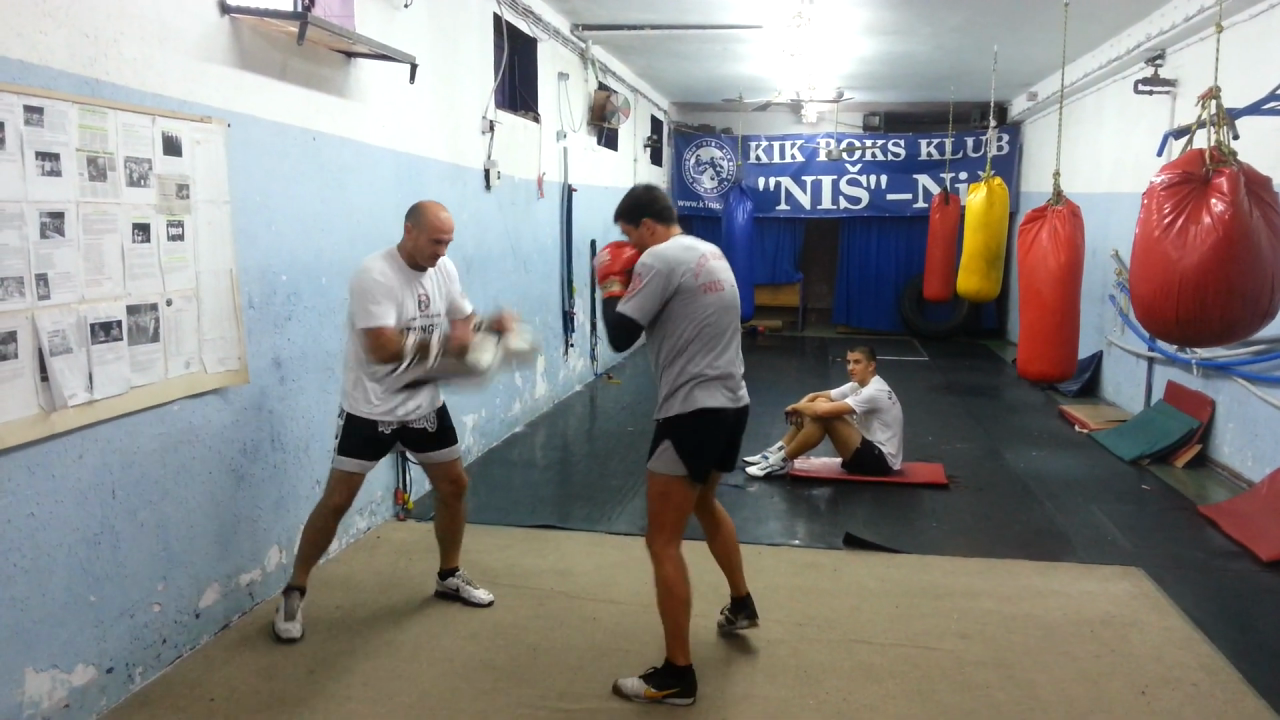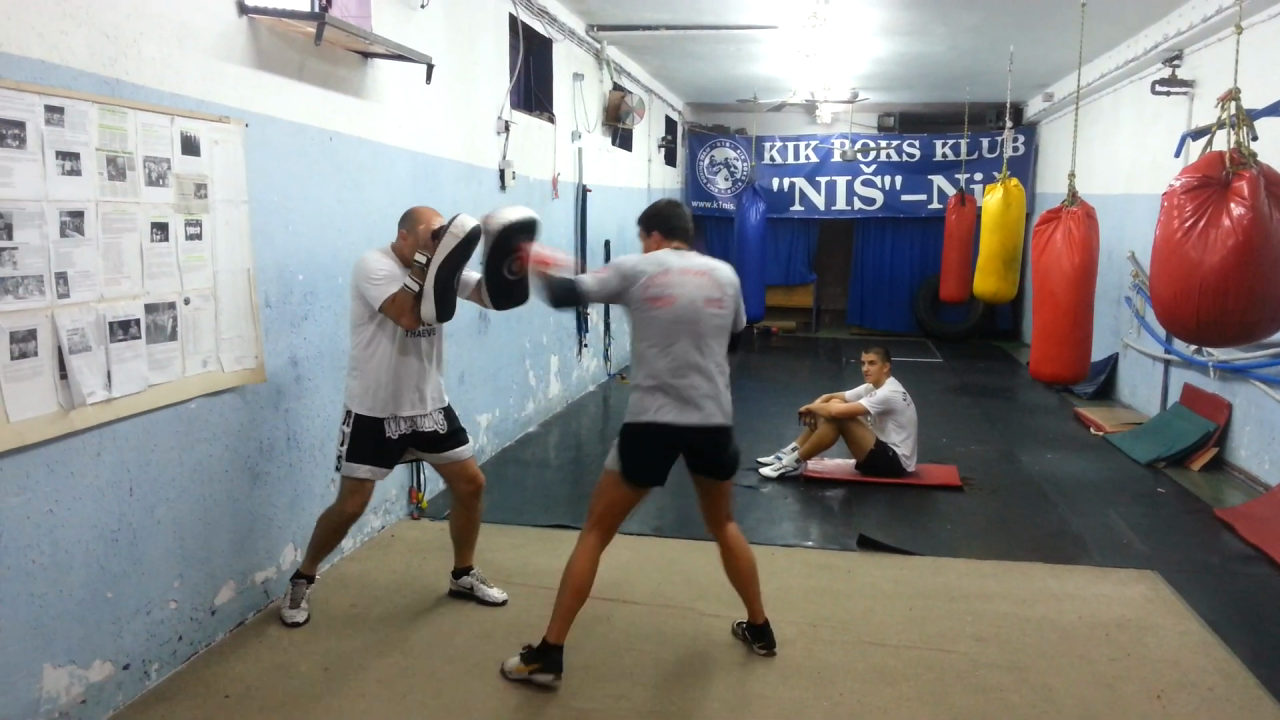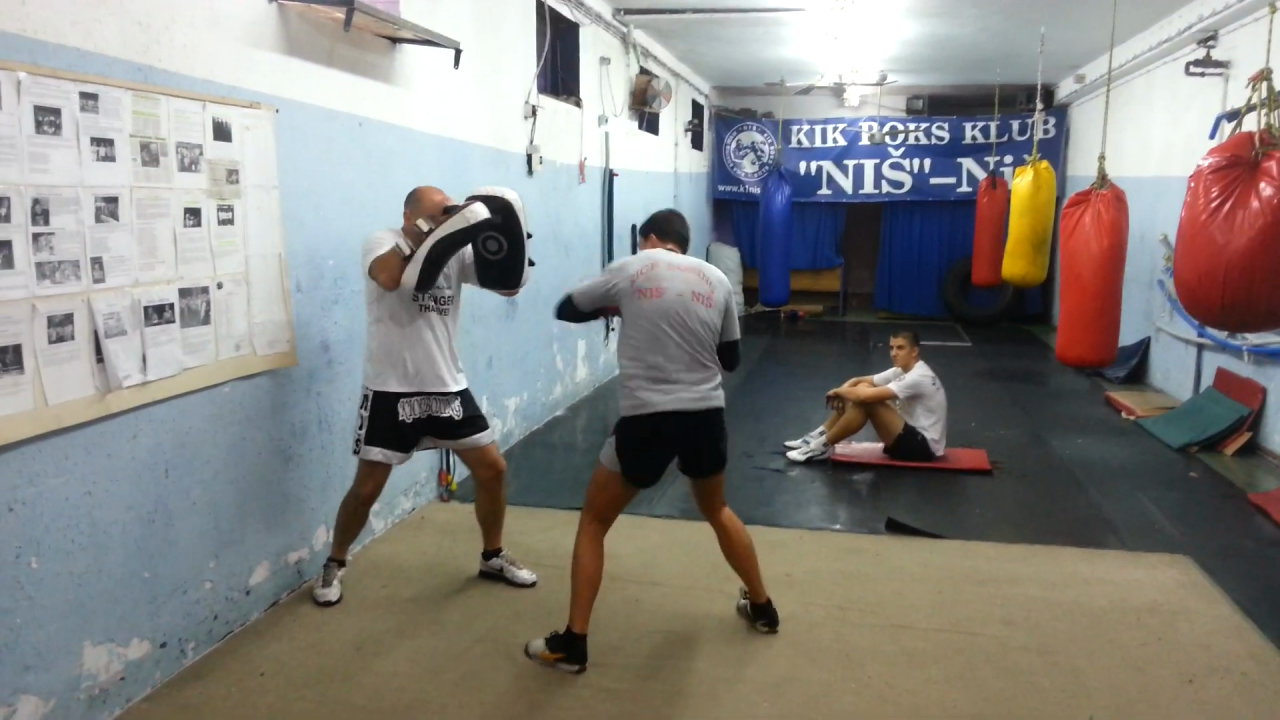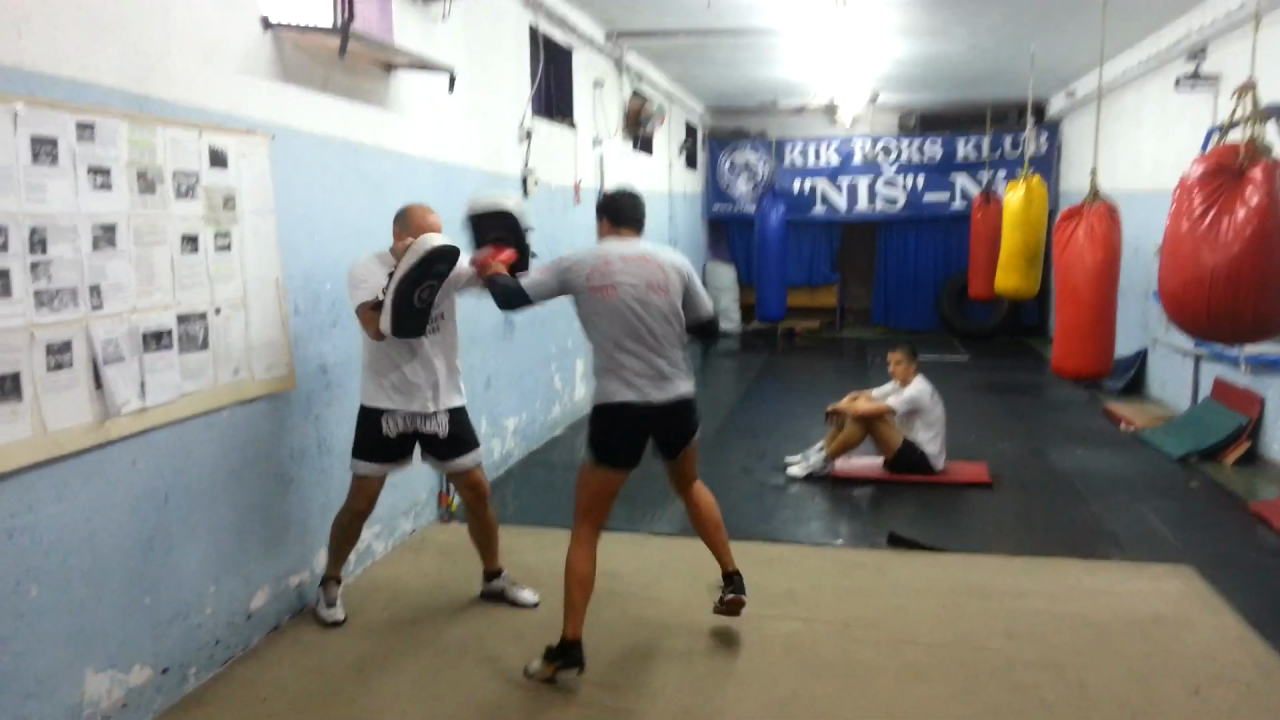
dt=0.5s
person 1, frame 1
left shoulder: (660, 259)
right shoulder: (711, 253)
left elbow: (621, 335)
left wrist: (611, 289)
right wrist: (634, 284)
left hip: (690, 413)
right hip: (731, 405)
left knee: (663, 540)
right knee: (705, 503)
left ankle: (677, 674)
right ankle: (741, 603)
person 1, frame 2
left shoulder: (637, 268)
right shoulder: (726, 274)
left elbow: (566, 296)
left wrist: (541, 269)
left hip: (651, 425)
right hip: (713, 423)
left knee: (596, 532)
right knee: (723, 525)
left ankle: (548, 654)
right ankle: (760, 629)
person 1, frame 3
left shoulder: (628, 268)
right shoulder: (718, 280)
left elbow: (568, 309)
right elbow: (730, 357)
left wrist: (613, 301)
left hip: (647, 419)
right hip: (705, 416)
left knee: (593, 523)
right knee: (716, 511)
left ankle: (572, 643)
right ankle: (761, 607)
person 1, frame 4
left shoulder: (579, 261)
right shoulder: (675, 263)
left elbow: (514, 297)
right elbow: (708, 329)
left wrist: (491, 273)
left hip: (618, 409)
right hip: (676, 402)
left knee: (586, 527)
right knee: (689, 486)
left ankle: (568, 648)
right ankle: (731, 580)
person 2, frame 1
left shoulder: (443, 270)
right shoulder: (374, 274)
left elbow: (465, 320)
right elbow: (381, 348)
left wrist: (493, 324)
right wrist: (441, 342)
left hip: (425, 404)
right hip: (370, 408)
left knee: (454, 484)
right knee: (337, 499)
left ankle: (450, 576)
right ankle: (295, 592)
person 2, frame 2
right shoulder: (373, 265)
right elbow: (408, 316)
right wrist: (425, 256)
left hip: (429, 404)
right hip: (374, 409)
left knee: (471, 484)
right knee: (350, 505)
left ankle: (463, 575)
right ankle: (303, 580)
person 2, frame 3
left shoulder: (455, 250)
right shoulder: (382, 242)
right elbow: (390, 279)
right wrist: (423, 227)
left hip: (447, 387)
right hip: (391, 391)
left knee: (492, 470)
right knee: (367, 488)
left ankle: (493, 557)
right ankle: (334, 564)
person 2, frame 4
right shoulder: (367, 270)
right elbow: (376, 328)
left hip: (442, 402)
right hip: (385, 406)
left knee: (476, 490)
right knee: (360, 502)
left ankle: (494, 578)
right ankle: (330, 583)
